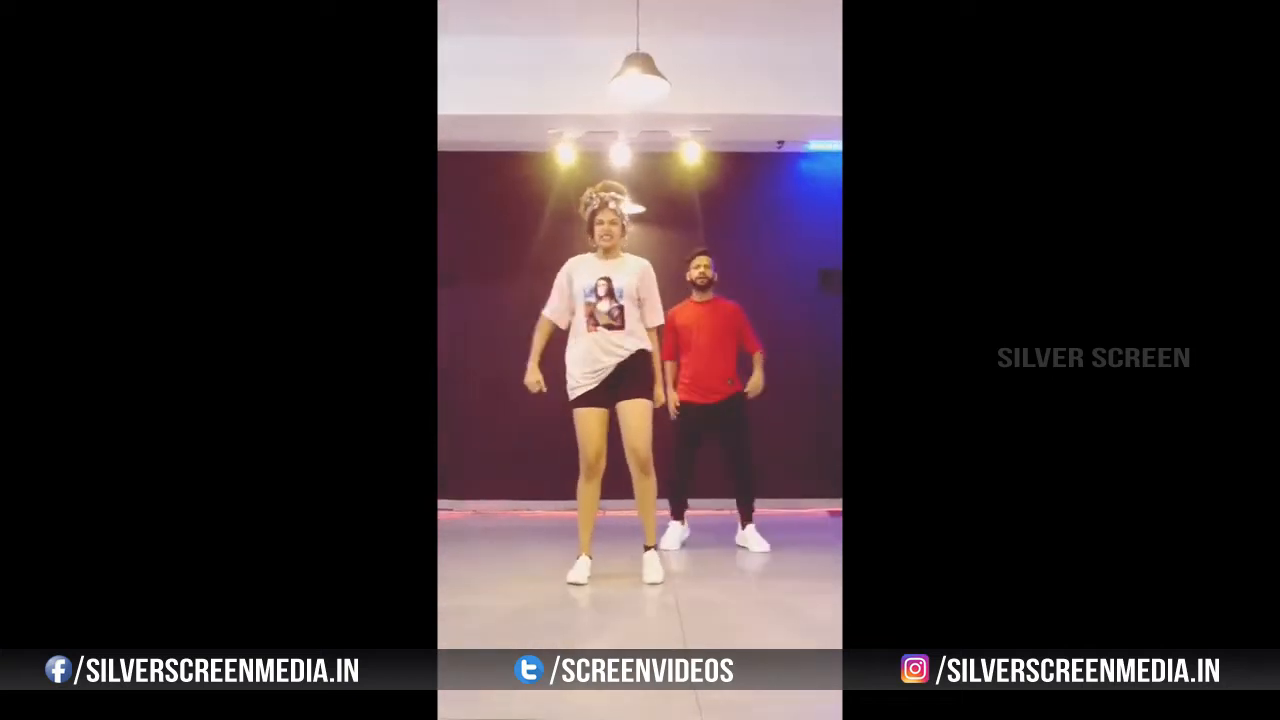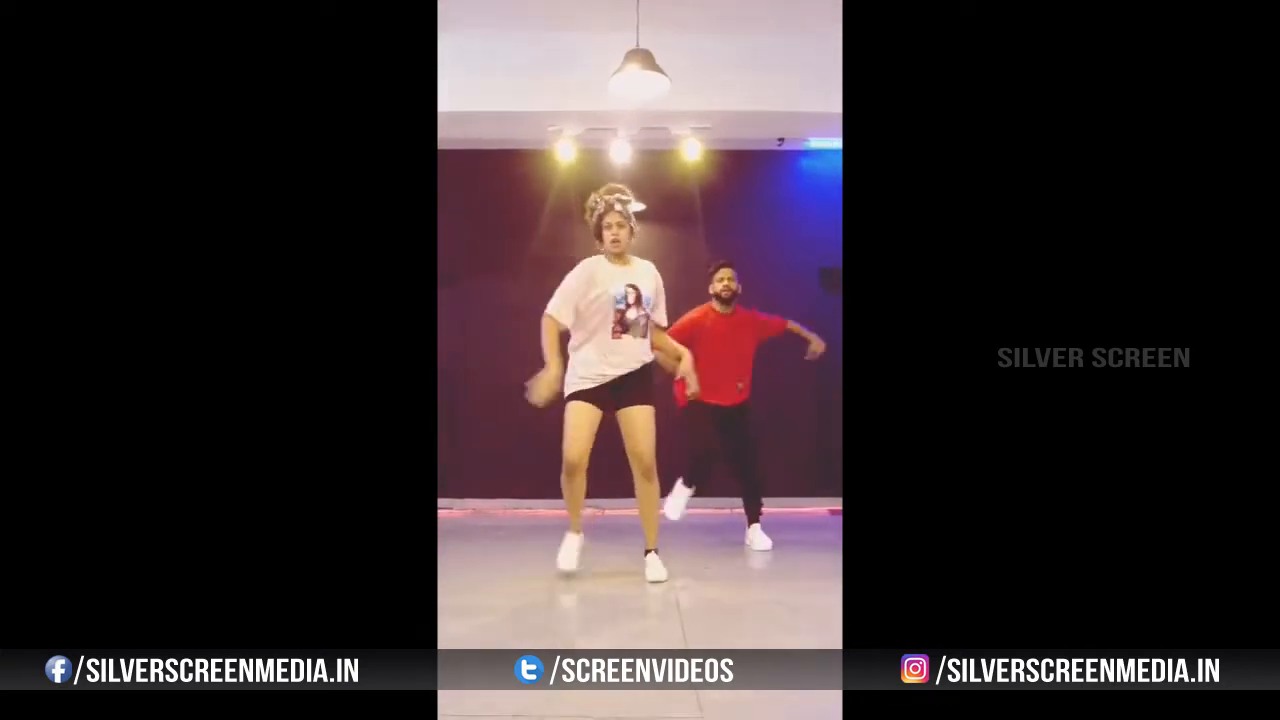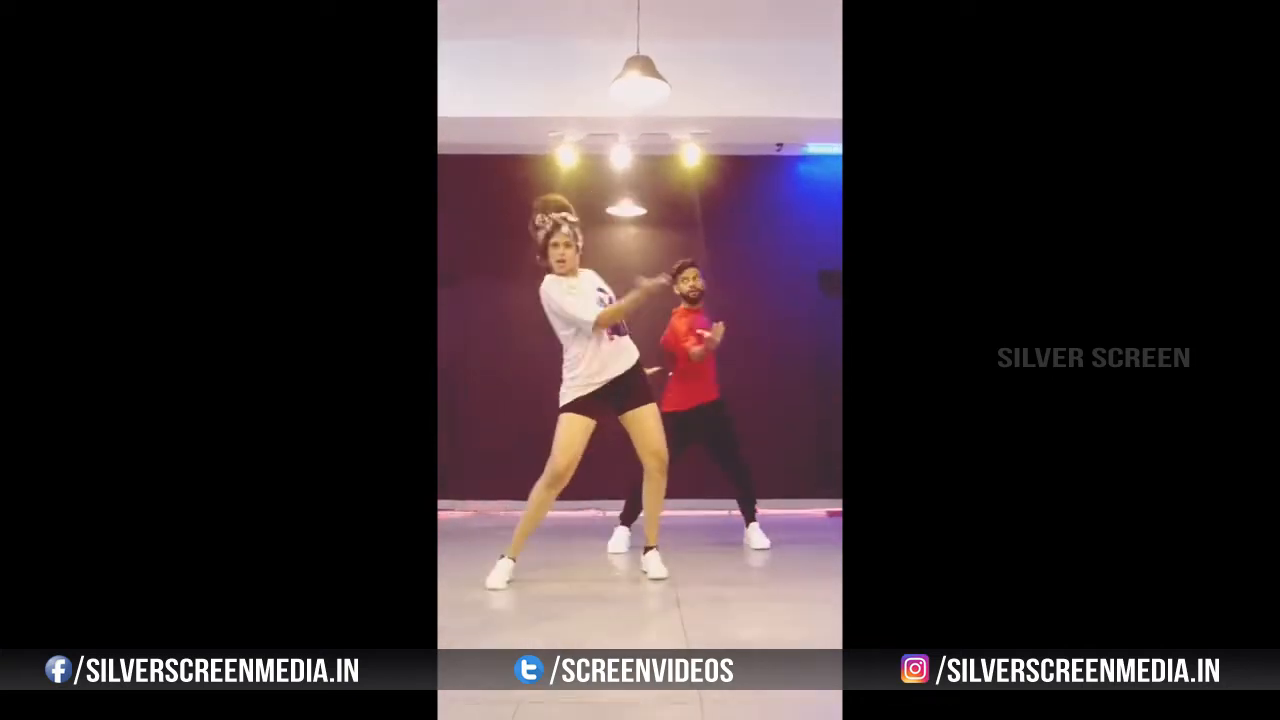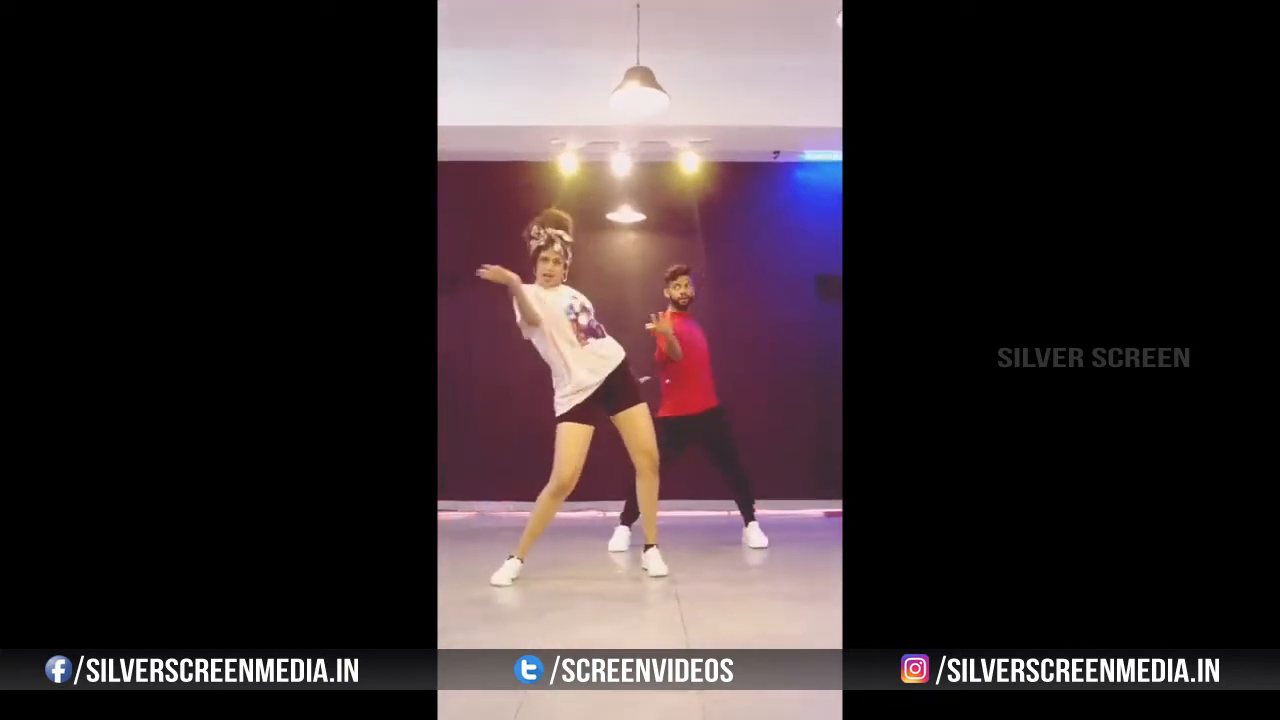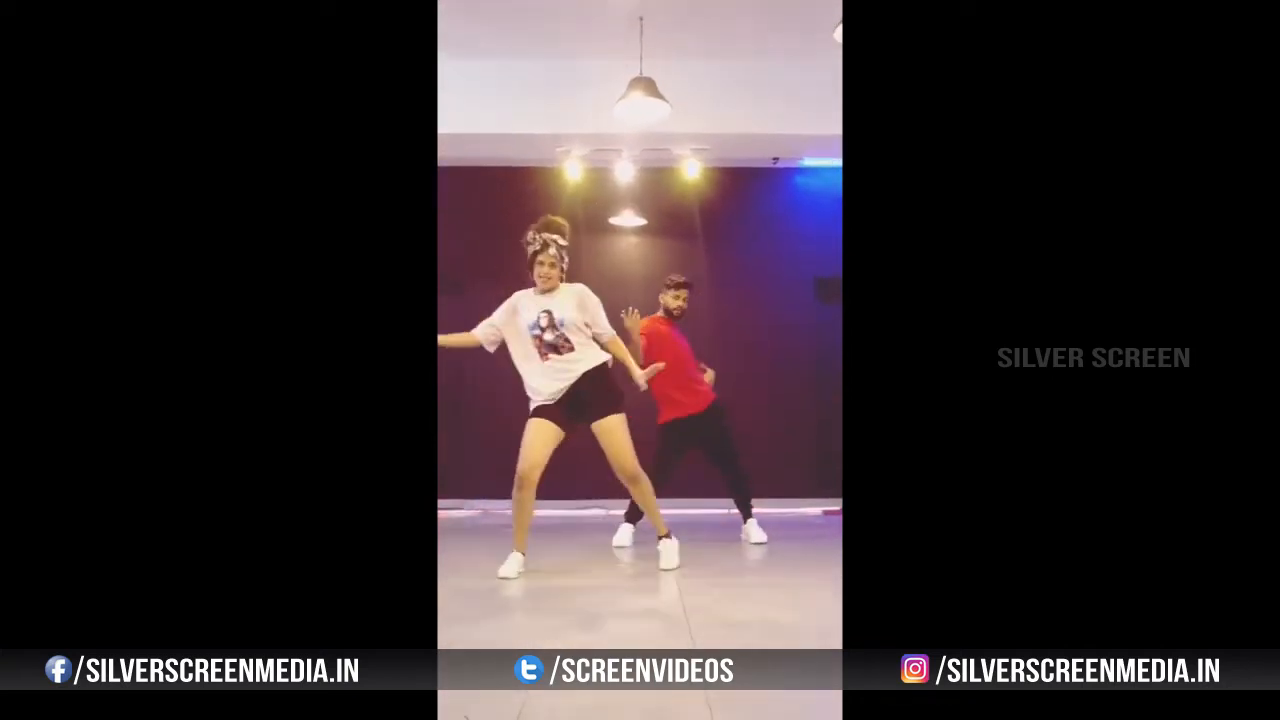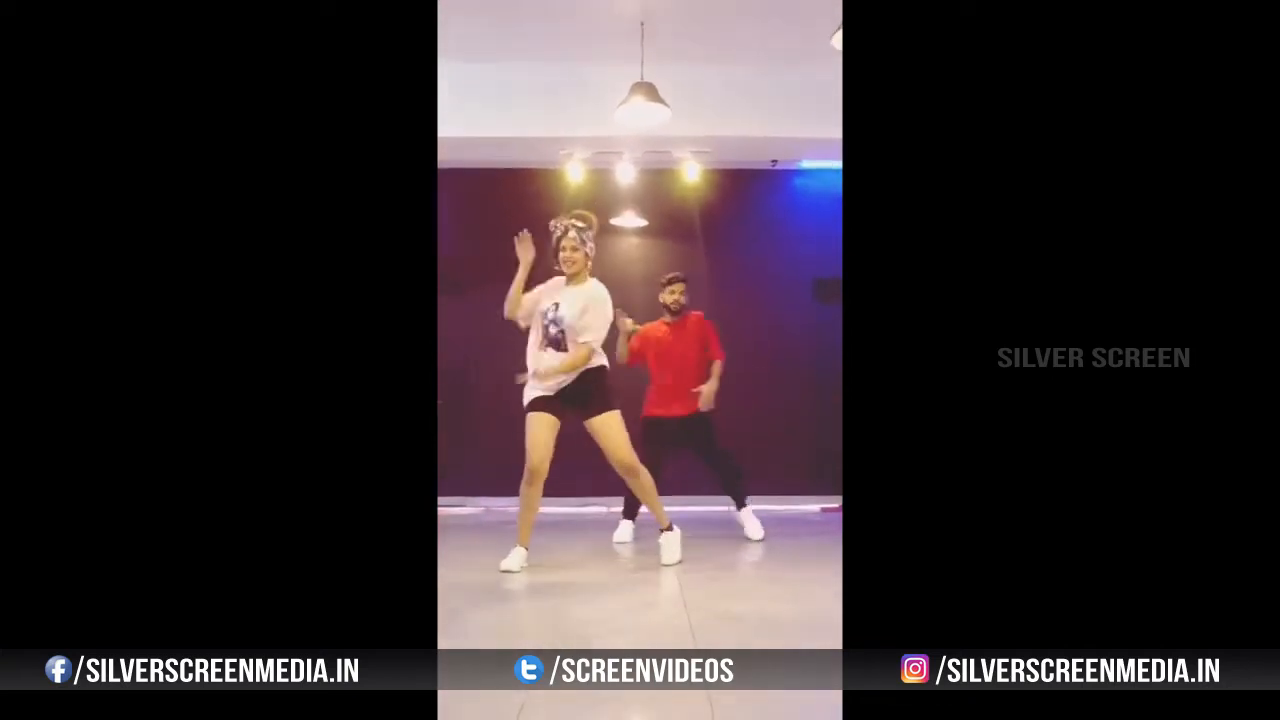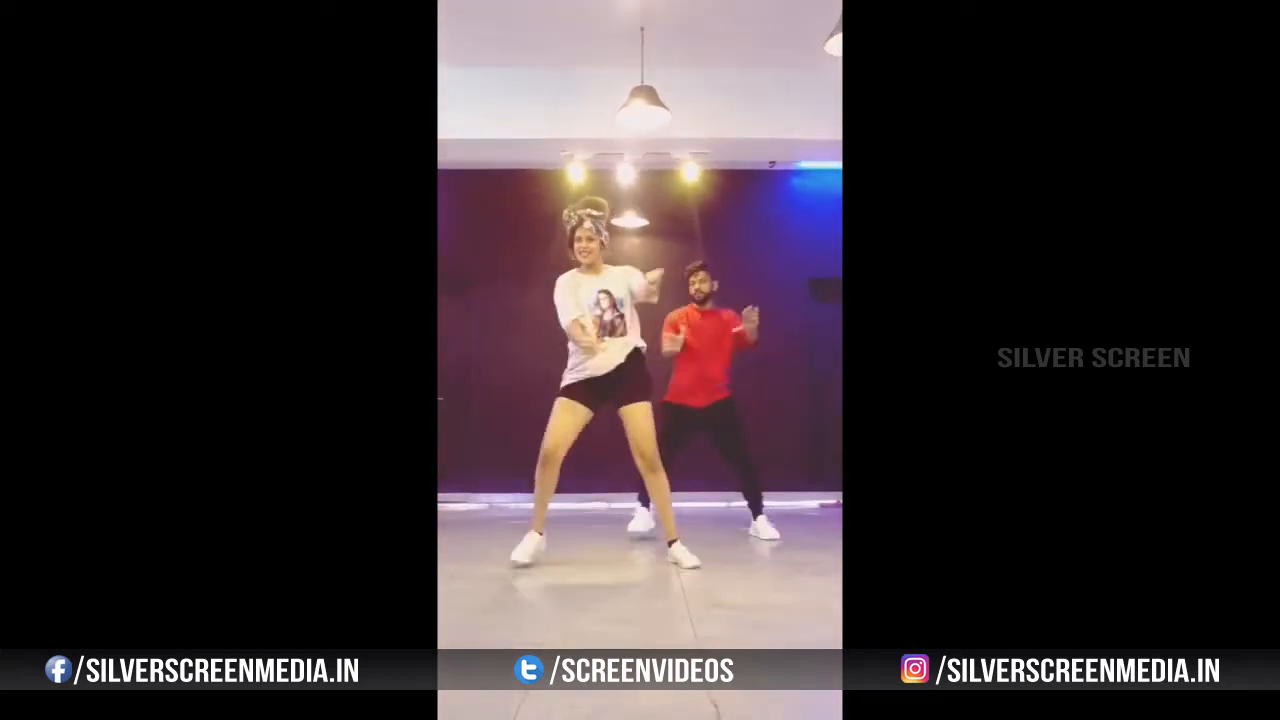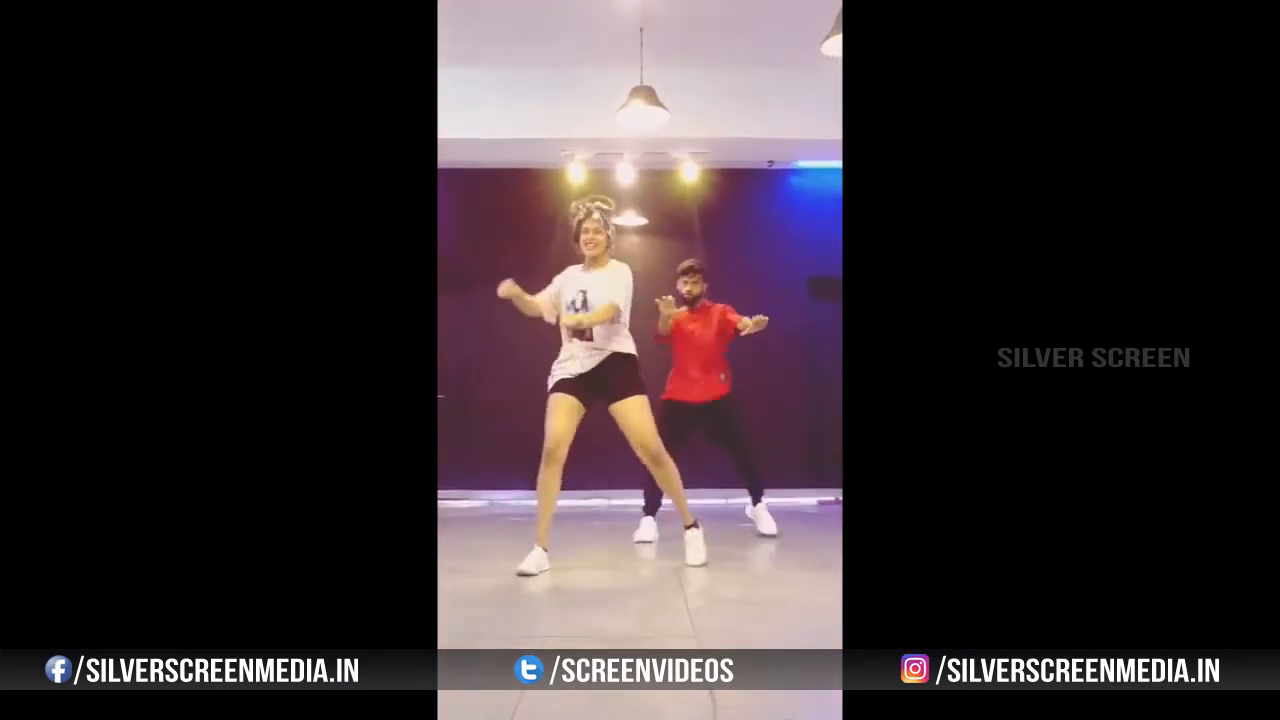
dt=0.3s
person 1, frame 1
left shoulder: (640, 268)
right shoulder: (574, 267)
left elbow: (650, 327)
right elbow: (551, 318)
left wrist: (659, 380)
right wrist: (532, 364)
left hip: (630, 365)
right hip: (585, 373)
left knee: (640, 457)
right knee: (591, 465)
left ankle: (649, 550)
right ankle: (584, 555)
person 1, frame 2
left shoulder: (648, 271)
right shoulder: (588, 270)
right elbow: (552, 318)
left wrist: (683, 354)
right wrist: (553, 367)
left hip: (633, 374)
right hip: (590, 377)
left knee: (645, 463)
right knee: (573, 460)
left ankle: (651, 552)
right ankle: (575, 531)
person 1, frame 3
left shoulder: (589, 277)
right shoulder: (553, 287)
right elbow: (600, 320)
right wrist: (641, 294)
left hip: (626, 374)
right hip: (586, 385)
left knee: (658, 459)
right knee: (557, 471)
left ankle: (651, 550)
right ankle: (509, 557)
person 1, frame 4
left shoulder: (573, 294)
right shoulder: (532, 293)
right elbow: (530, 318)
left wrist: (625, 369)
right wrist: (514, 286)
left hip: (616, 375)
right hip: (578, 391)
left knee: (649, 459)
right knee: (563, 480)
left ankle: (650, 548)
right ankle: (517, 557)
person 1, frame 5
left shoulder: (578, 294)
right shoulder: (518, 303)
left elbow: (607, 336)
right elbow: (477, 336)
left wrist: (635, 370)
right wrist: (437, 339)
left hip: (593, 383)
right hip: (550, 397)
left knee: (628, 469)
right knee: (525, 474)
left ankle: (665, 537)
right ankle: (518, 552)
person 1, frame 6
left shoulder: (597, 293)
right shoulder: (553, 286)
left elbow: (585, 350)
right elbow: (512, 313)
left wrist: (548, 371)
right wrist: (524, 265)
left hip: (587, 381)
right hip: (544, 387)
left knee: (626, 462)
right knee: (535, 468)
left ankle: (666, 528)
right ankle: (521, 547)
person 1, frame 7
left shoulder: (625, 274)
right shoulder: (567, 284)
left elbow: (649, 293)
right elbow: (574, 328)
left wrist: (652, 282)
right wrist: (586, 339)
left hip: (628, 369)
right hip: (584, 373)
left knee: (649, 457)
right knee: (550, 451)
left ankle: (674, 542)
right ankle: (536, 533)
person 1, frame 8
left shoulder: (619, 272)
right shoulder: (567, 275)
left elbow: (608, 312)
right elbow: (537, 308)
left wrist: (580, 316)
right wrist: (514, 293)
left hip: (614, 363)
right hip: (571, 367)
left knee: (650, 448)
right knee: (552, 449)
left ankle: (690, 525)
right ankle: (540, 549)
person 2, frame 1
left shoulder: (732, 311)
right shoulder: (676, 315)
left elbow: (754, 346)
right elbow: (670, 356)
left wrist: (758, 373)
right wrist: (669, 390)
left hip: (728, 398)
right hip: (689, 400)
left knee: (740, 462)
right knee: (682, 463)
left ankle: (747, 528)
right ankle: (677, 524)
person 2, frame 2
left shoulder: (754, 318)
right shoulder: (697, 318)
left elbow: (785, 325)
left wrist: (813, 337)
left hip: (735, 403)
right hip: (700, 401)
left knee: (746, 465)
right knee: (704, 456)
left ankle: (754, 527)
right ankle: (685, 487)
person 2, frame 3
left shoulder: (700, 314)
right shoulder: (680, 321)
right elbow: (694, 356)
right wrist: (710, 344)
left hip: (710, 404)
right hip: (680, 409)
left knee: (736, 465)
left ankle: (752, 526)
right ankle: (623, 528)
person 2, frame 4
left shoulder: (691, 322)
right shoulder: (668, 323)
right elbow: (675, 356)
right wrist: (667, 335)
left hip: (709, 409)
right hip: (676, 414)
left knee: (733, 467)
left ankle: (751, 525)
right ankle: (624, 527)
person 2, frame 5
left shoulder: (676, 332)
right shoulder: (646, 326)
right elbow: (640, 359)
left wrist: (707, 371)
right wrist: (633, 334)
left hip: (707, 409)
right hip: (675, 416)
left knee: (731, 466)
right knee: (656, 474)
left ankle: (749, 521)
right ankle: (628, 524)
person 2, frame 6
left shoulder: (700, 322)
right shoulder: (648, 331)
left elbow: (717, 359)
right elbow: (623, 360)
left wrist: (713, 384)
right wrist: (624, 333)
left hip: (694, 412)
right hip: (658, 415)
left knee: (721, 462)
right knee: (646, 469)
left ankle: (743, 510)
right ankle: (627, 521)
person 2, frame 7
left shoulder: (729, 318)
right shoulder: (678, 317)
left elbow: (748, 341)
right elbow: (668, 349)
left wrist: (751, 326)
right wrist: (674, 345)
left hip: (718, 401)
right hip: (680, 402)
left knee: (740, 458)
right knee: (660, 456)
left ankle: (759, 518)
right ankle: (644, 510)
person 2, frame 8
left shoulder: (720, 312)
right shoulder: (673, 315)
left elbow: (743, 326)
right elbow: (662, 333)
left wrist: (757, 323)
right wrist: (666, 315)
left hip: (717, 397)
right hip: (678, 399)
left knee: (741, 451)
left ankle: (757, 504)
right ankle: (648, 518)
